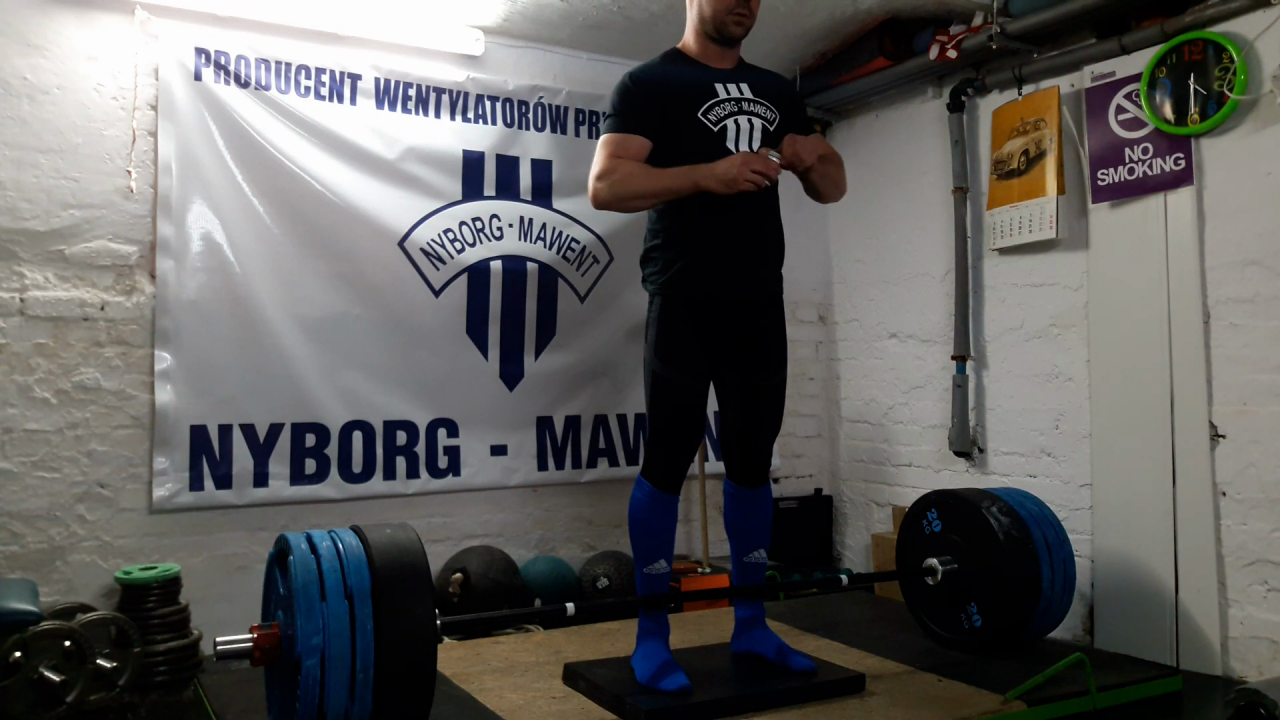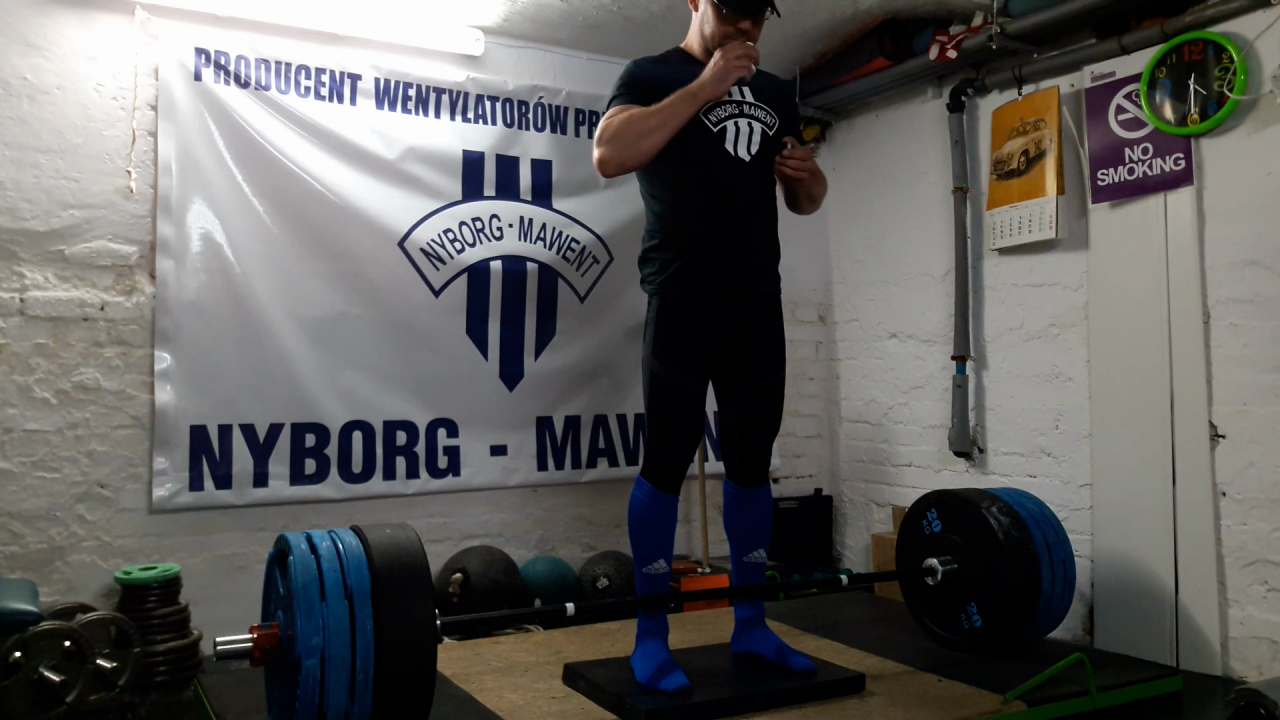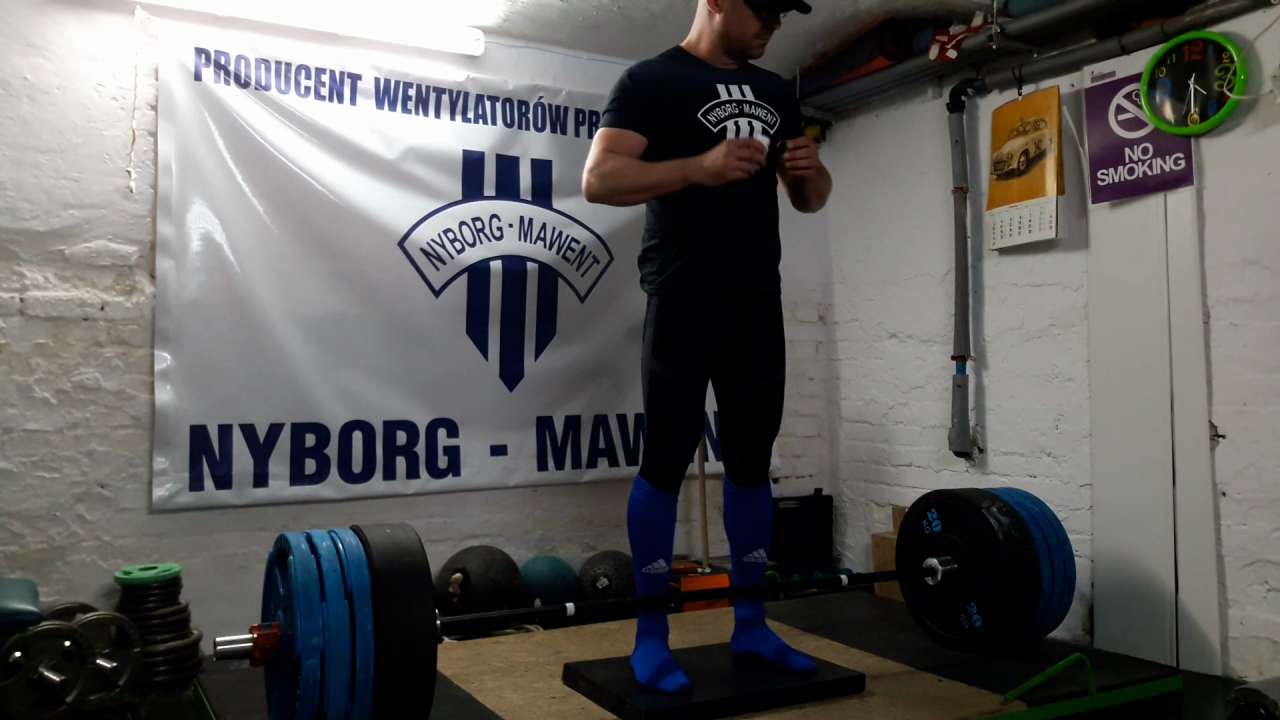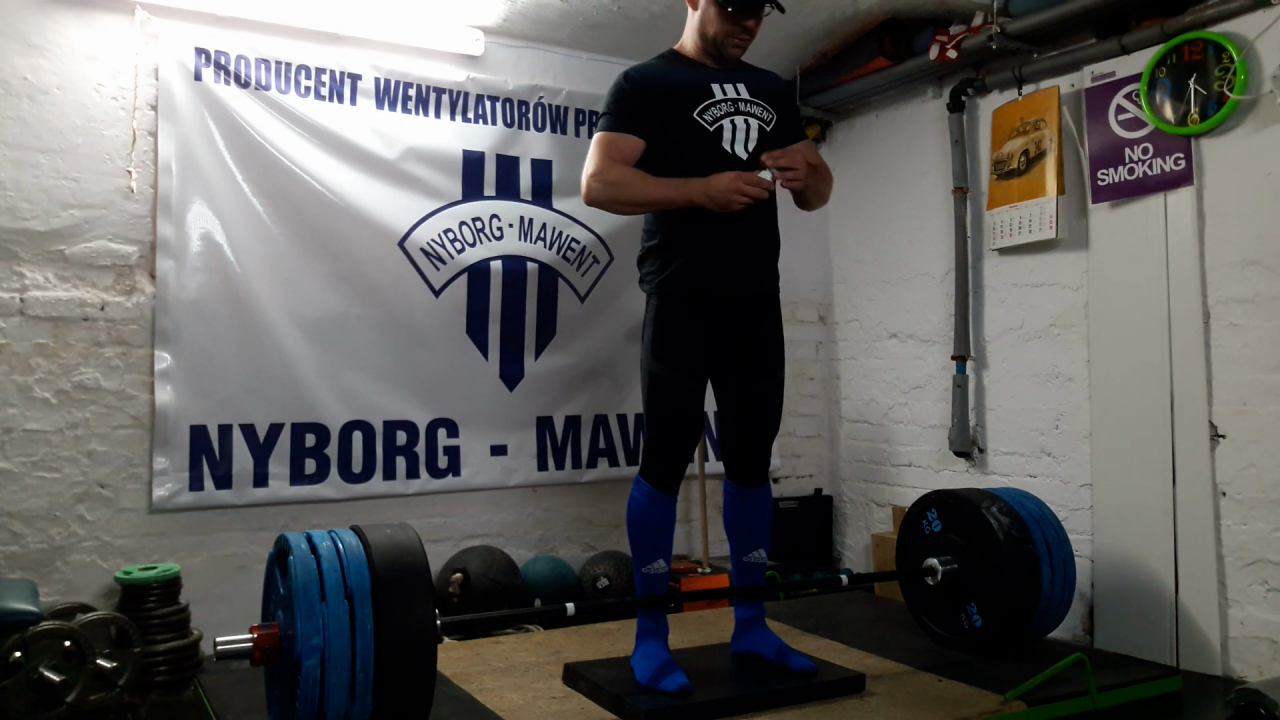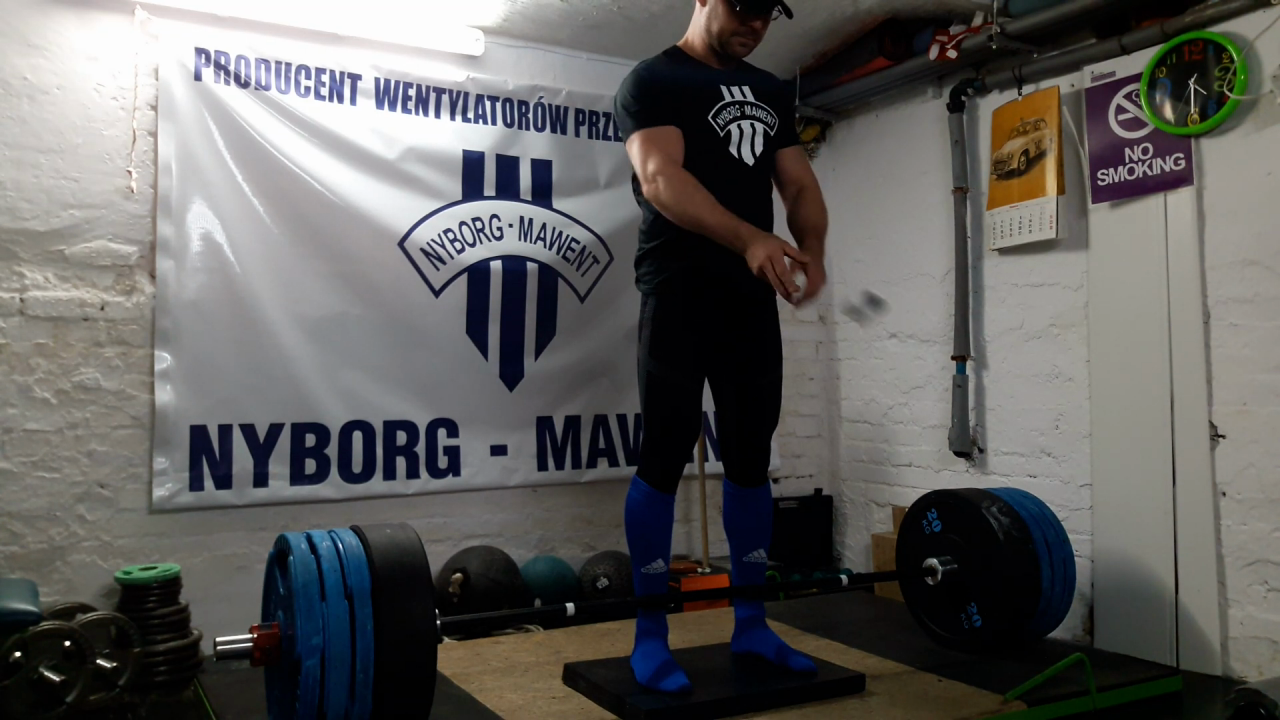
dt=1s
person 1, frame 1
left shoulder: (775, 90)
right shoulder: (651, 83)
left elbow: (832, 187)
right elbow: (605, 184)
left wrist: (813, 155)
right wrist: (707, 174)
left hip: (759, 303)
right hip: (684, 302)
left knee: (753, 458)
right knee: (669, 458)
left ankle: (749, 622)
right ankle: (651, 635)
person 1, frame 2
left shoulder: (776, 92)
right shoulder: (652, 75)
left elbow: (806, 201)
right elbow: (610, 154)
left wrist: (805, 173)
right wrist: (705, 86)
left hip: (757, 300)
right hip: (683, 299)
left knee: (752, 458)
right knee: (668, 459)
left ankle: (750, 621)
right ankle: (651, 635)
person 1, frame 3
left shoulder: (775, 92)
right shoulder: (651, 81)
left elbow: (811, 199)
right elbow: (599, 179)
left wrist: (808, 167)
right wrist: (699, 166)
left hip: (757, 301)
right hip: (683, 301)
left knee: (752, 459)
right knee: (667, 459)
left ankle: (750, 622)
right ankle: (651, 635)
person 1, frame 4
left shoulder: (772, 90)
right shoulder: (646, 83)
left elbow: (818, 191)
right elbow: (599, 182)
left wrist: (805, 169)
right wrist: (703, 188)
left hip: (756, 300)
right hip: (681, 300)
left knee: (752, 458)
right knee: (667, 459)
left ankle: (751, 623)
right ankle: (651, 635)
person 1, frame 5
left shoulder: (770, 90)
right shoulder: (654, 81)
left elbow: (800, 182)
right elbow: (662, 179)
left wrist: (810, 247)
right wrist: (749, 238)
left hip: (754, 298)
right hip: (679, 298)
left knee: (750, 458)
right knee: (664, 458)
left ankle: (750, 622)
right ankle: (650, 635)
